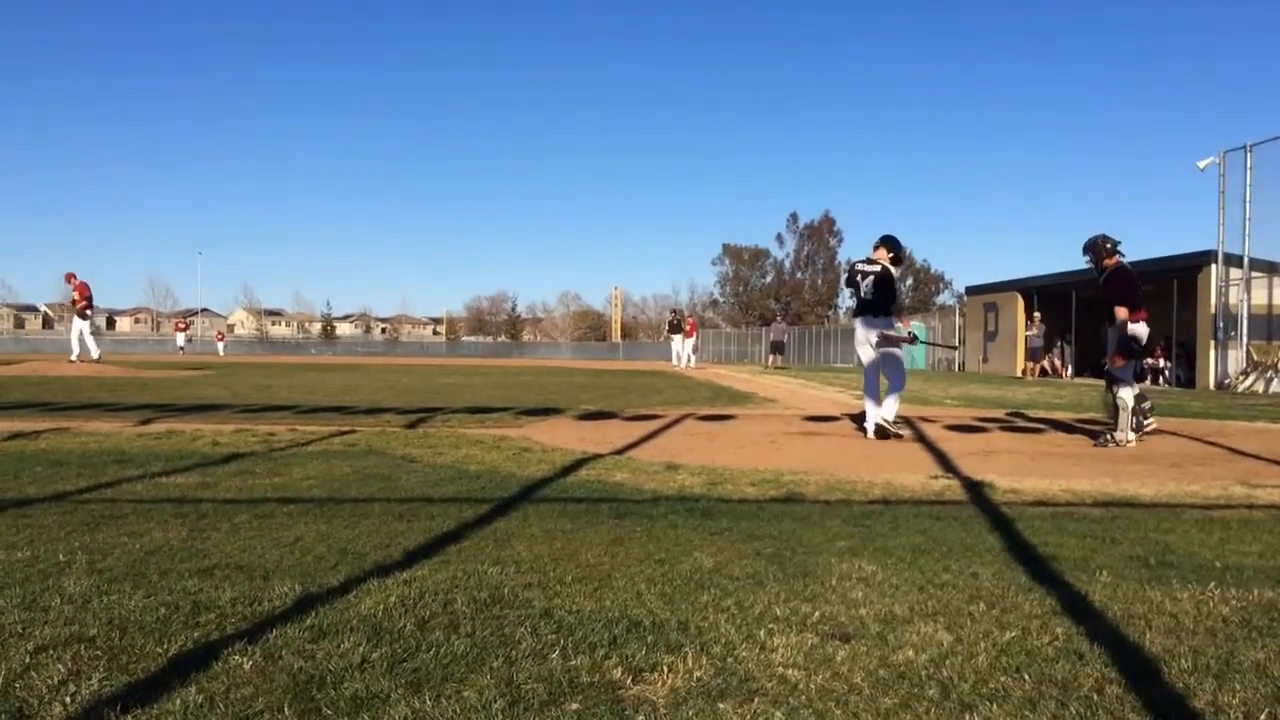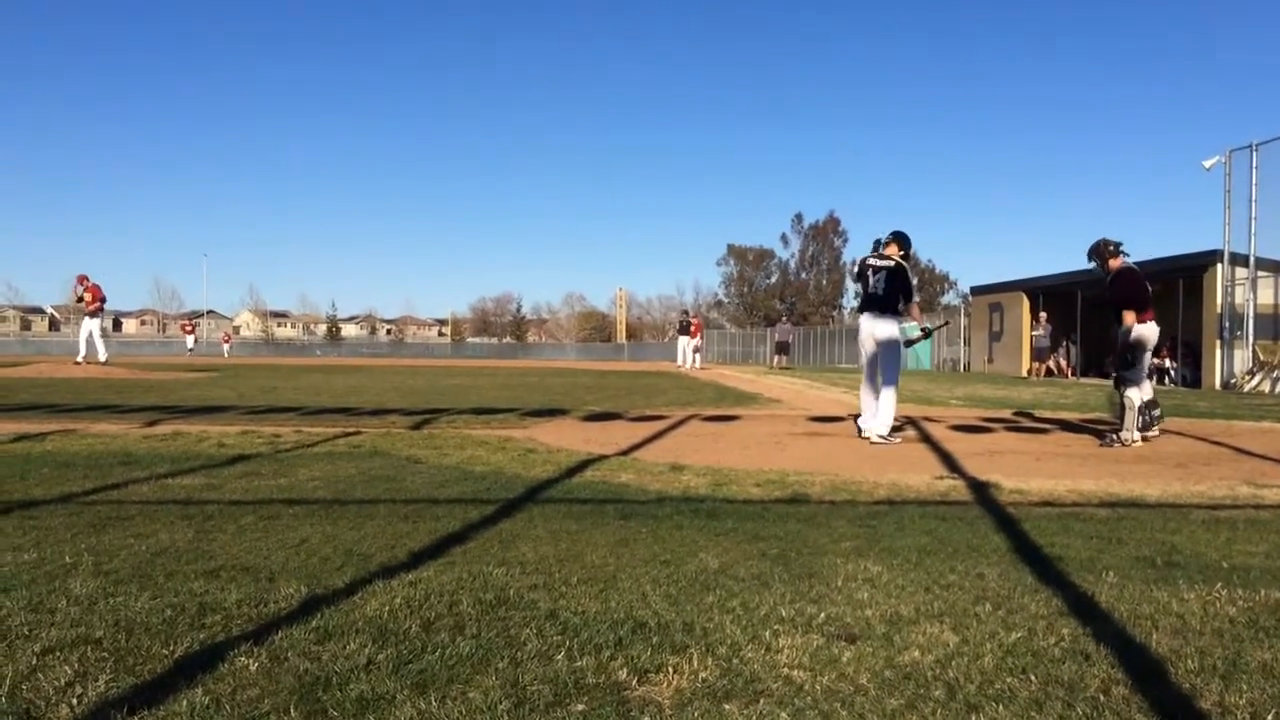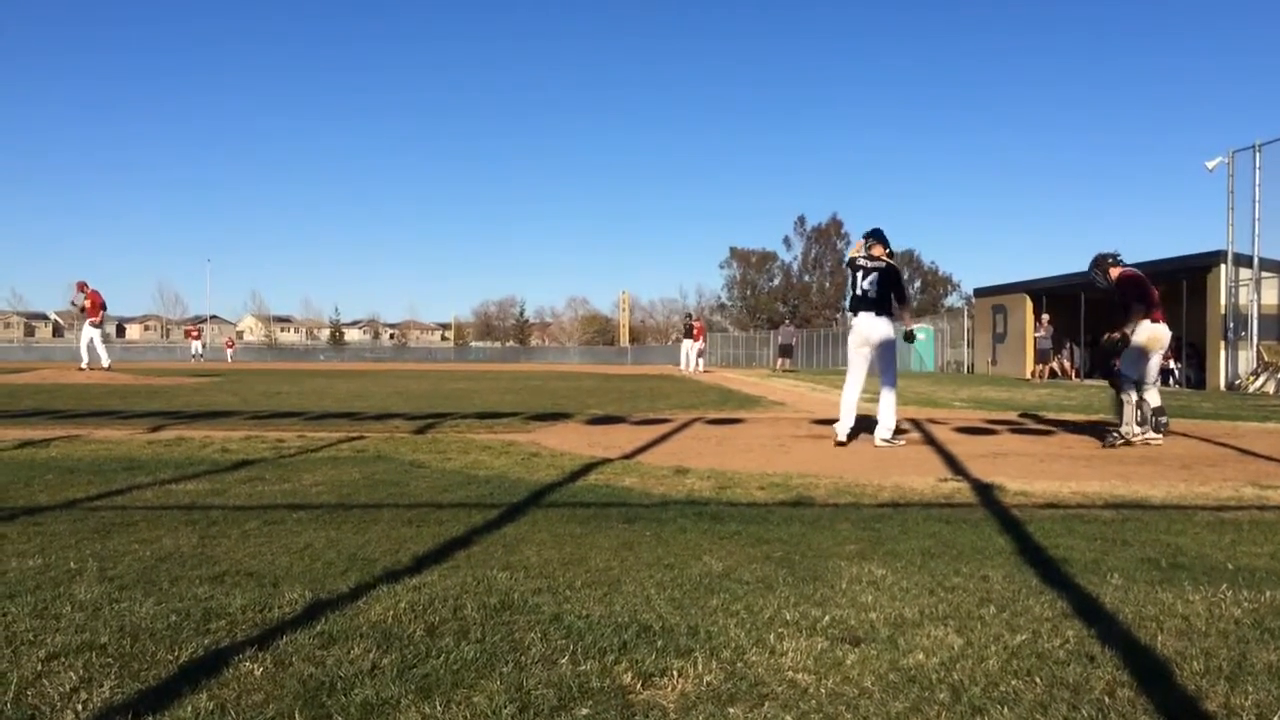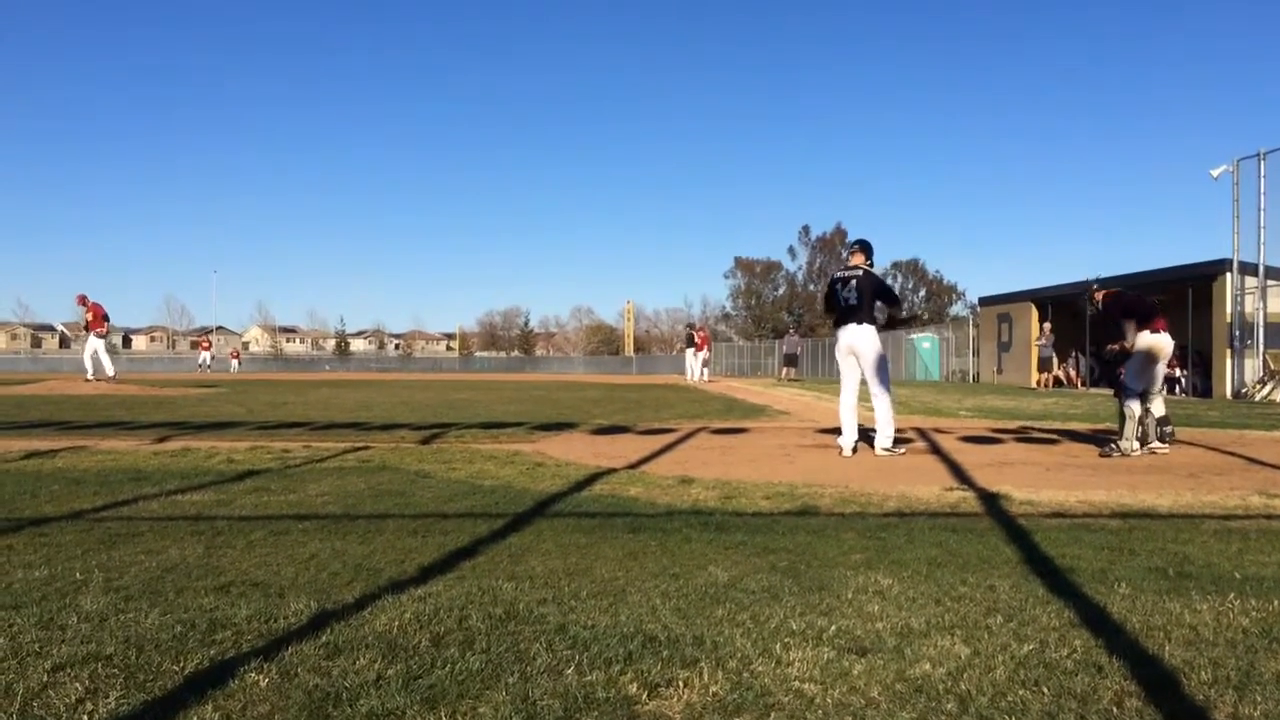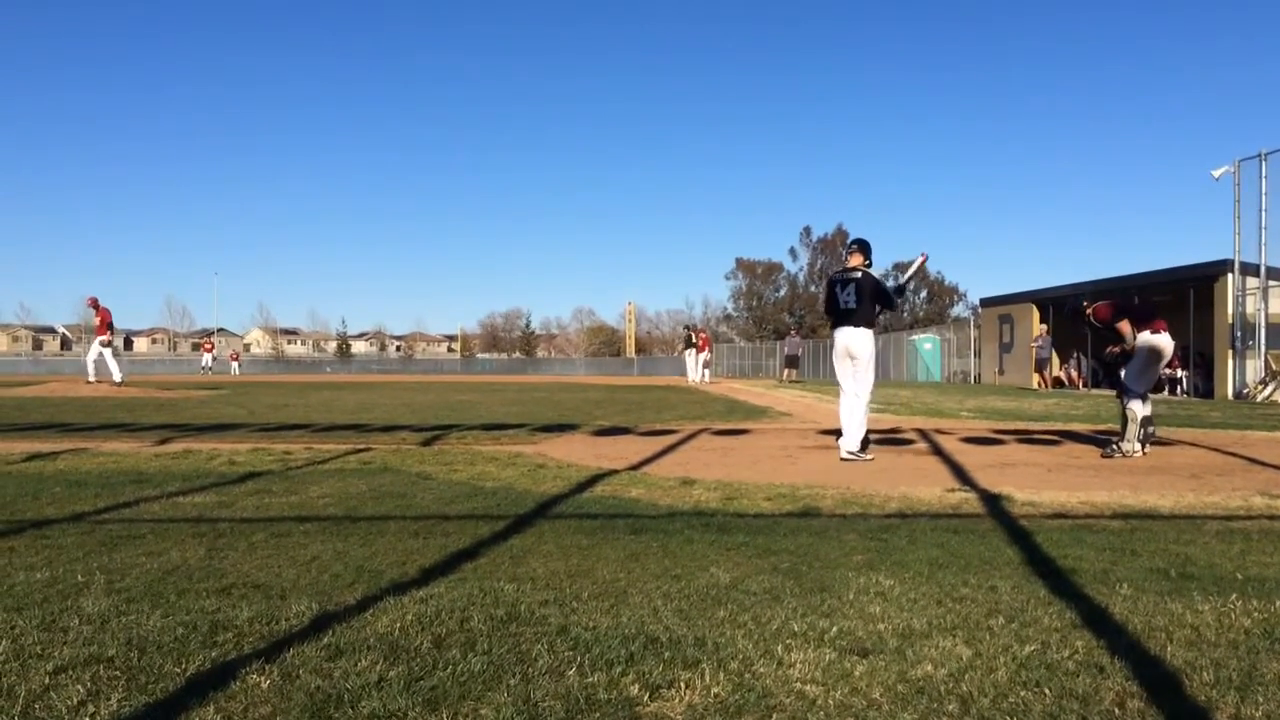
dt=0.4s
person 1, frame 1
left shoulder: (855, 267)
right shoulder: (886, 271)
right elbow: (894, 305)
right wrist: (908, 329)
left hip: (860, 326)
right hip: (881, 326)
left knee: (870, 377)
right knee: (897, 377)
left ankle: (872, 425)
right ankle: (886, 417)
person 1, frame 2
left shoulder: (866, 261)
right shoulder: (900, 267)
right elbow: (910, 302)
left wrist: (875, 251)
right wrist: (922, 325)
left hip: (865, 321)
right hip: (887, 324)
left knee: (868, 377)
right knee: (889, 380)
left ankle: (865, 426)
right ankle: (880, 431)
person 1, frame 3
left shoulder: (856, 261)
right shoulder: (890, 269)
right elbow: (902, 303)
left wrist: (864, 241)
right wrist: (909, 328)
left hip: (858, 324)
right hip: (881, 324)
left knee: (853, 379)
right knee: (888, 381)
left ankle: (843, 430)
right ankle: (884, 434)
person 1, frame 4
left shoulder: (835, 278)
right shoulder: (869, 276)
left elbow: (828, 310)
right elbow: (894, 302)
right wrist: (894, 317)
left hip: (843, 335)
right hip: (865, 332)
left knee: (848, 390)
right knee: (879, 389)
left ankle: (848, 443)
right ankle: (884, 442)
person 1, frame 5
left shoulder: (834, 279)
right shoulder: (868, 279)
left elbow: (828, 312)
right elbow: (891, 304)
right wrist: (898, 293)
left hip: (839, 335)
right hip: (861, 335)
left knee: (847, 391)
right knee: (861, 392)
left ankle: (849, 440)
right ankle: (851, 446)
person 2, frame 1
left shoulder: (1115, 274)
right shoulder: (1124, 271)
left elbow: (1121, 306)
left wrist: (1122, 337)
left hip: (1126, 329)
right hip: (1136, 328)
left knee: (1119, 381)
right knee: (1126, 377)
left ankle: (1123, 434)
right ankle: (1144, 417)
person 2, frame 2
left shoulder: (1122, 275)
right shoulder: (1130, 272)
left elbow: (1129, 311)
left wrist: (1122, 343)
left hip: (1137, 329)
right hip: (1148, 327)
left knee: (1127, 381)
right knee: (1139, 377)
left ankle: (1129, 434)
right ankle: (1150, 423)
person 2, frame 3
left shoulder: (1125, 277)
right shoulder: (1131, 278)
left elbow: (1139, 308)
left wrist: (1125, 332)
right wrist: (1122, 333)
left hip: (1149, 330)
right hip: (1160, 331)
left knee: (1124, 377)
right knee: (1148, 383)
left ankle: (1129, 429)
right ankle: (1153, 431)
person 2, frame 4
left shoulder: (1107, 299)
right shoulder: (1120, 296)
left elbow: (1130, 323)
left wrist: (1125, 346)
right wrist: (1123, 345)
left hip: (1150, 339)
right hip: (1164, 340)
left knee: (1128, 389)
right knee: (1151, 391)
left ankle: (1128, 443)
right ankle: (1159, 440)
person 2, frame 5
left shoulder: (1098, 312)
right shoulder: (1108, 308)
left elbow: (1127, 329)
left wrist: (1124, 348)
right wrist: (1121, 348)
left hip: (1151, 340)
right hip: (1165, 340)
left knee: (1130, 391)
right knee: (1140, 391)
left ankle: (1129, 445)
right ankle: (1143, 440)
